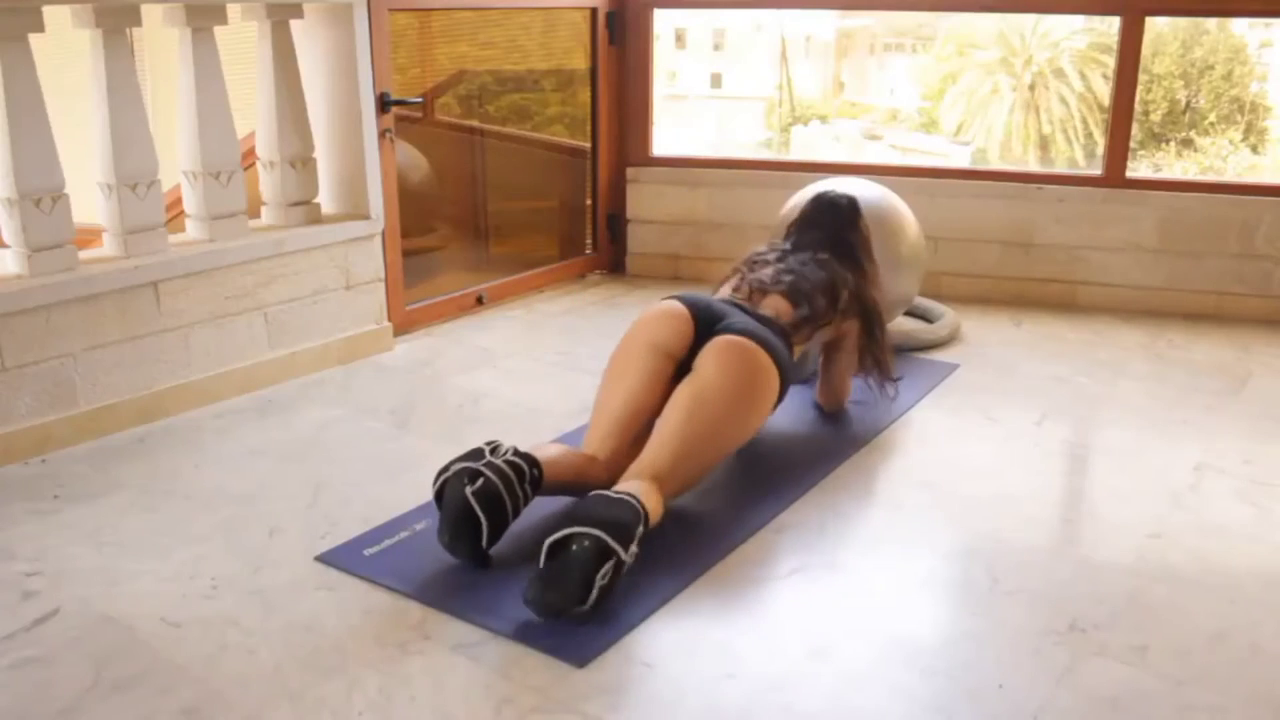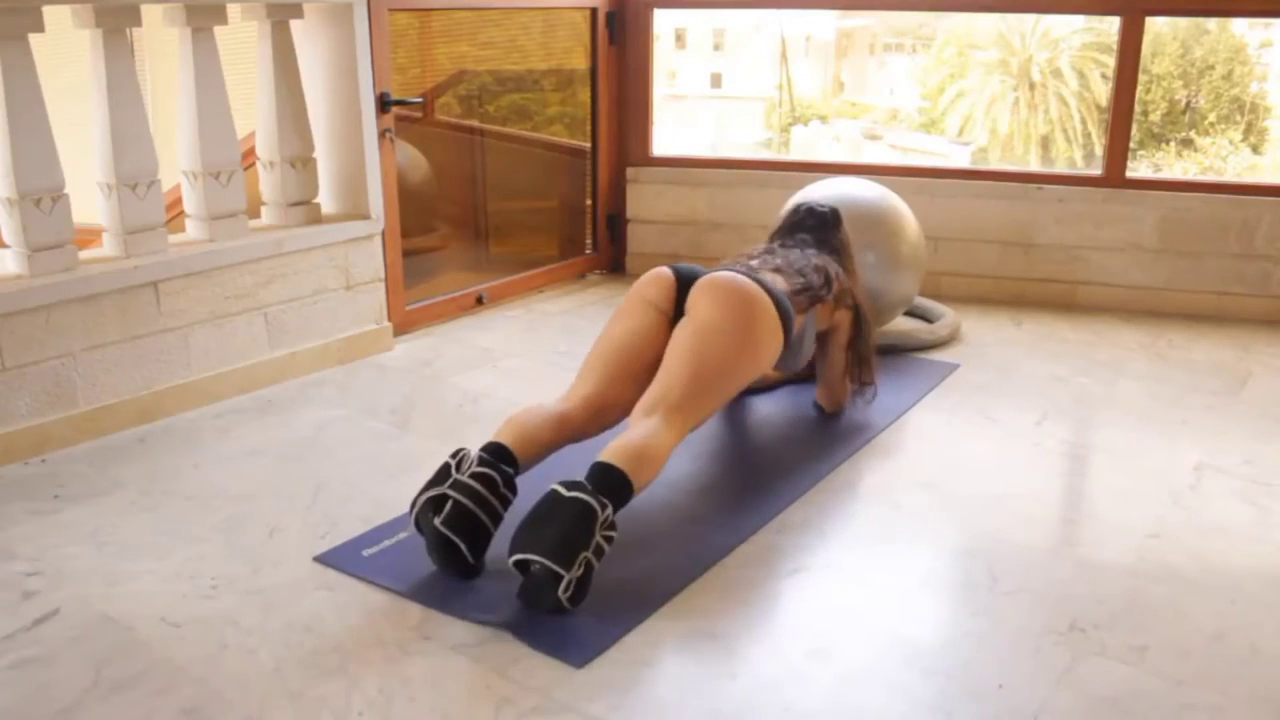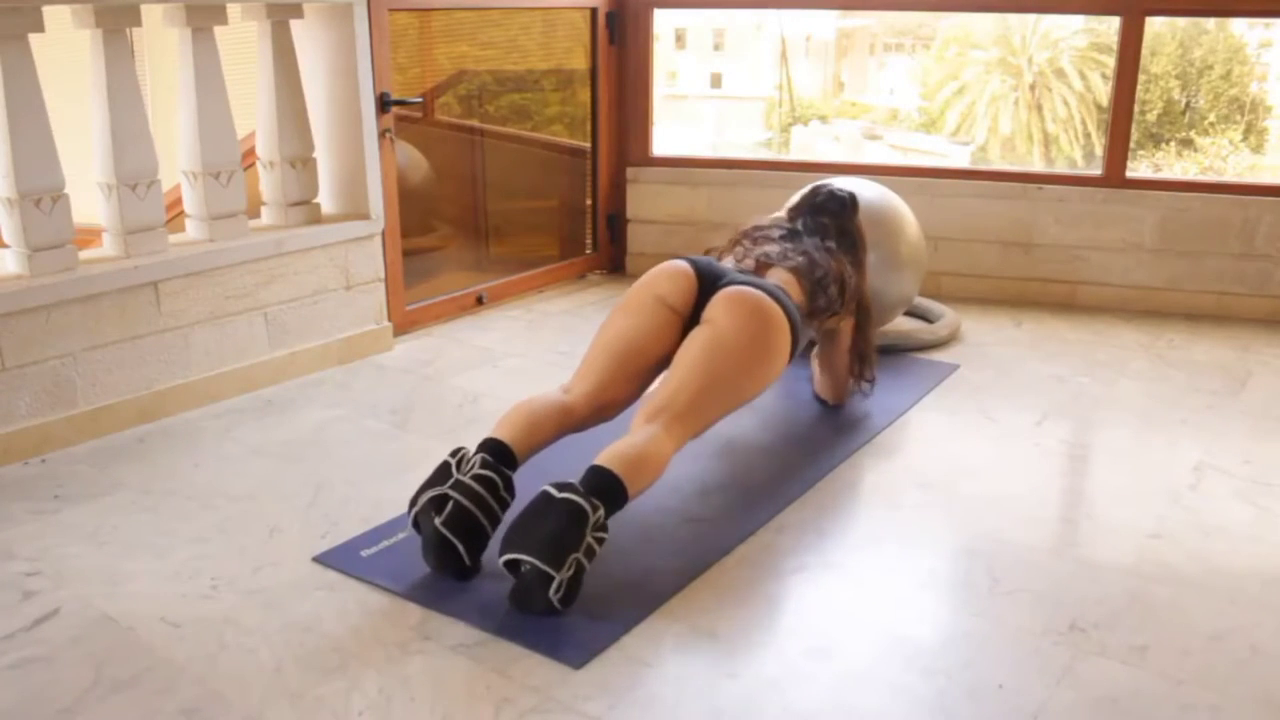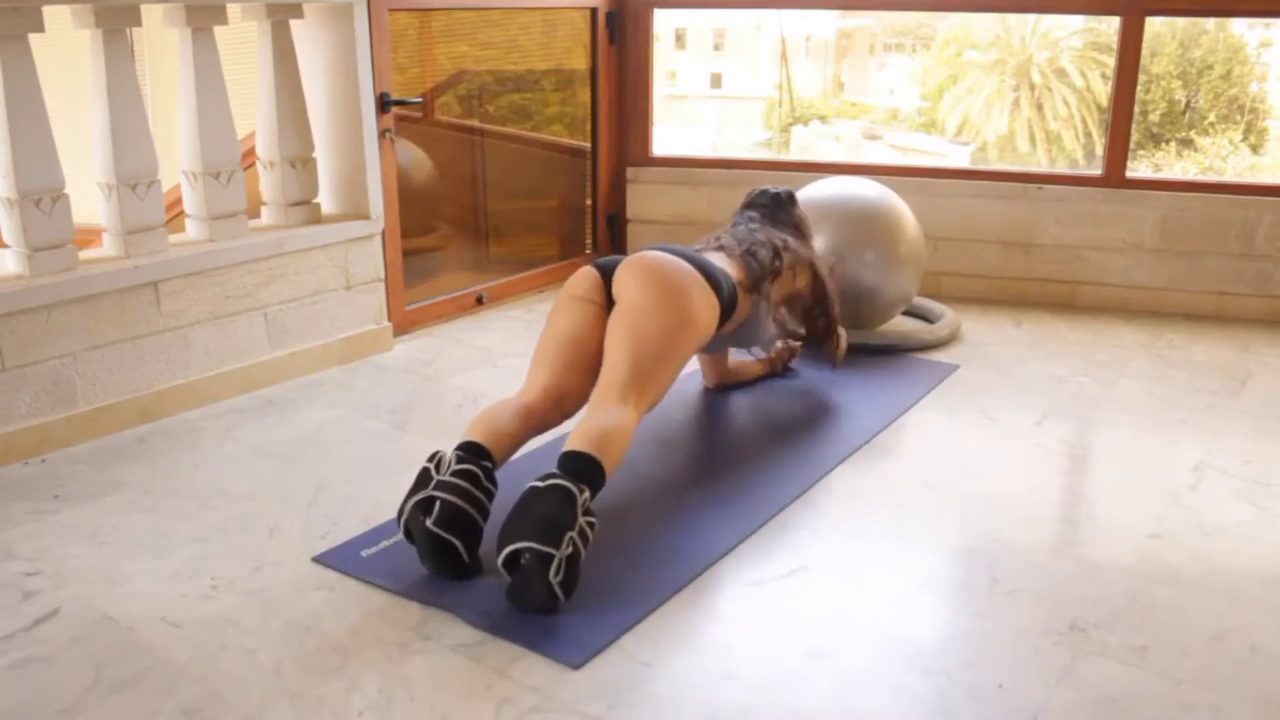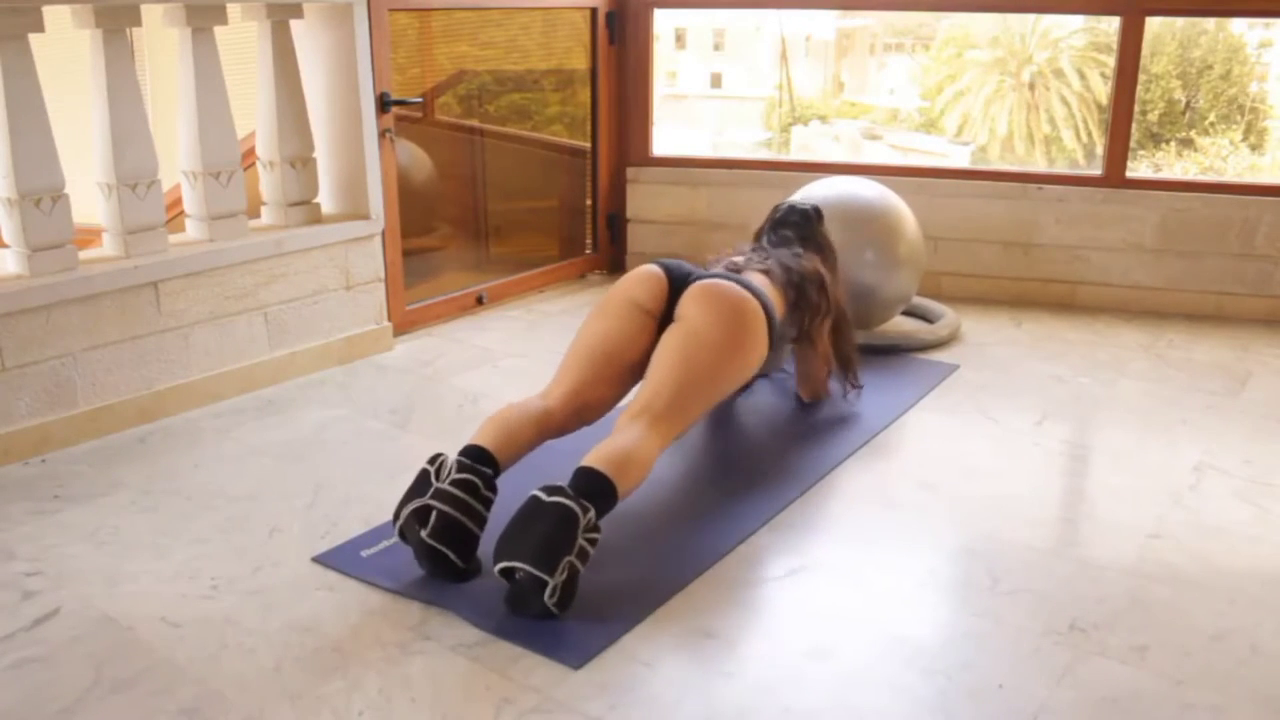
dt=1s
person 1, frame 1
left shoulder: (759, 258)
right shoulder: (849, 296)
right elbow: (832, 402)
left hip: (676, 312)
right hip: (749, 352)
left knee: (596, 463)
right knee: (643, 483)
left ankle: (514, 469)
right ankle: (612, 522)
person 1, frame 2
left shoulder: (753, 258)
right shoulder: (836, 289)
left elbow: (720, 371)
right elbow: (832, 401)
left wrist: (788, 367)
right wrist: (814, 362)
left hip: (669, 279)
right hip: (740, 304)
left knee: (577, 408)
right knee: (658, 421)
left ankle: (483, 471)
right ankle: (588, 506)
person 1, frame 3
left shoulder: (762, 231)
right shoulder: (842, 279)
right elbow: (833, 394)
right wrist: (818, 363)
left hip: (682, 274)
right hip: (756, 313)
left knee: (577, 398)
right knee: (660, 427)
left ankle: (482, 471)
right ankle: (583, 507)
person 1, frame 4
left shoulder: (713, 251)
right shoulder: (791, 257)
left elbow: (716, 374)
right elbow: (811, 347)
left wrist: (768, 363)
left hip: (598, 274)
right hip: (665, 282)
left knee: (537, 401)
right knee: (619, 404)
left ankle: (462, 471)
right ankle: (565, 494)
person 1, frame 5
left shoulder: (734, 262)
right shoulder: (815, 281)
left elbow: (698, 361)
right elbow: (812, 390)
left wrist: (753, 366)
left hip: (655, 277)
right hip: (728, 309)
left knee: (555, 404)
right knee: (644, 427)
left ankle: (464, 476)
right ankle: (573, 509)
